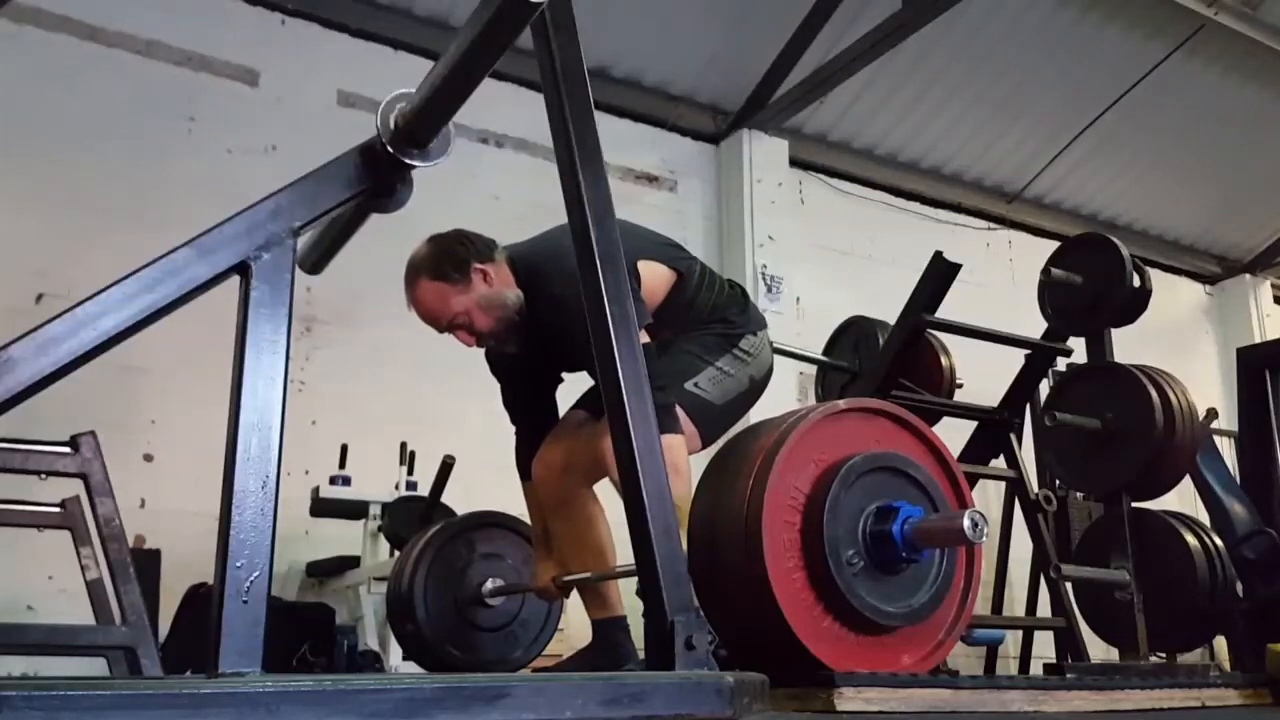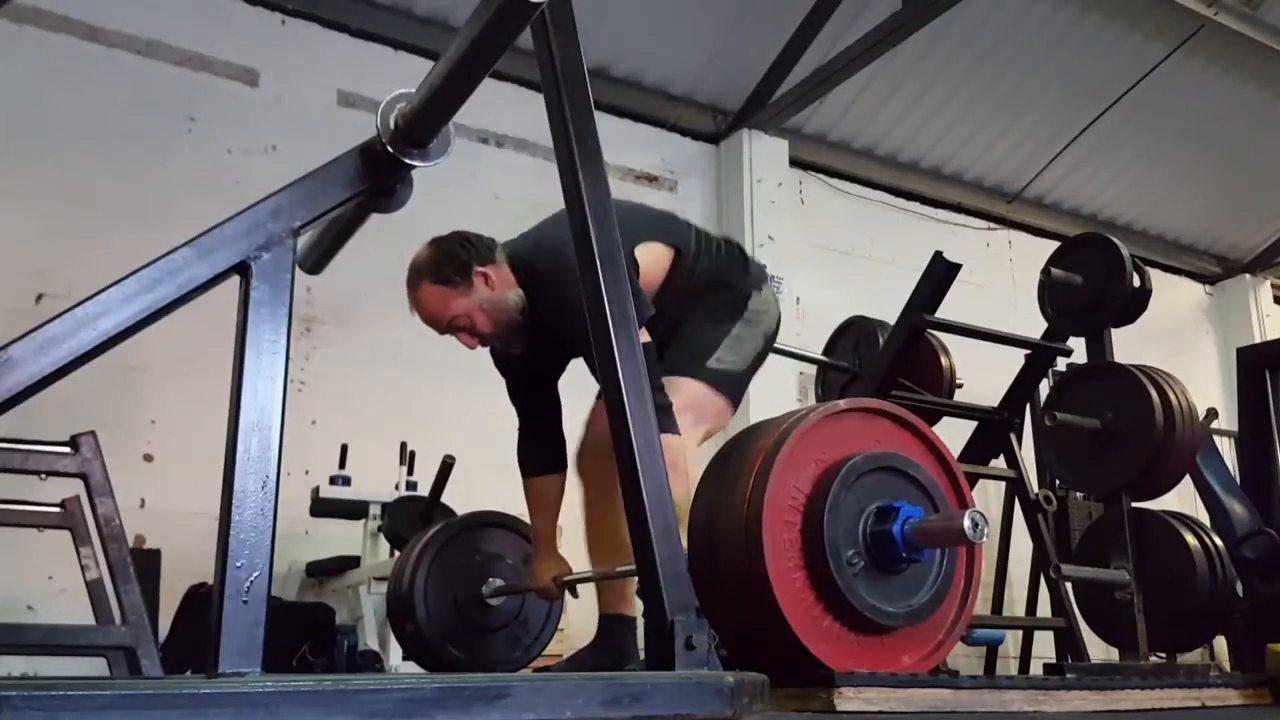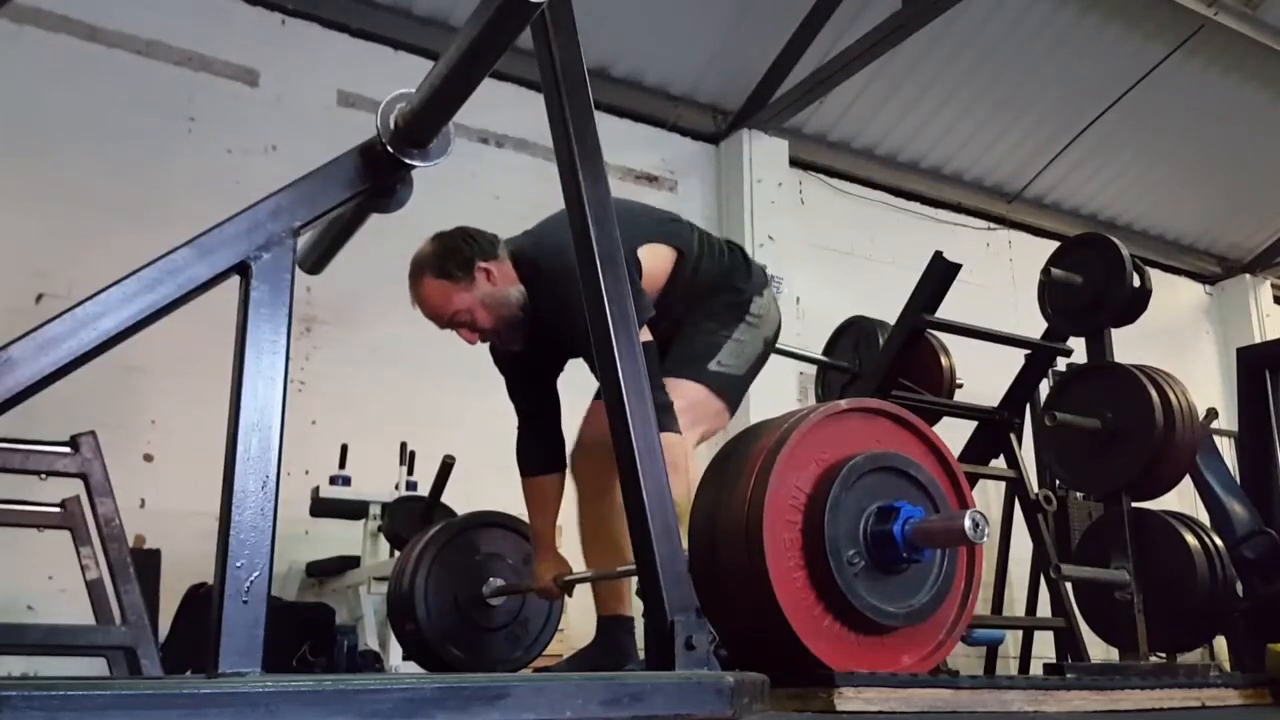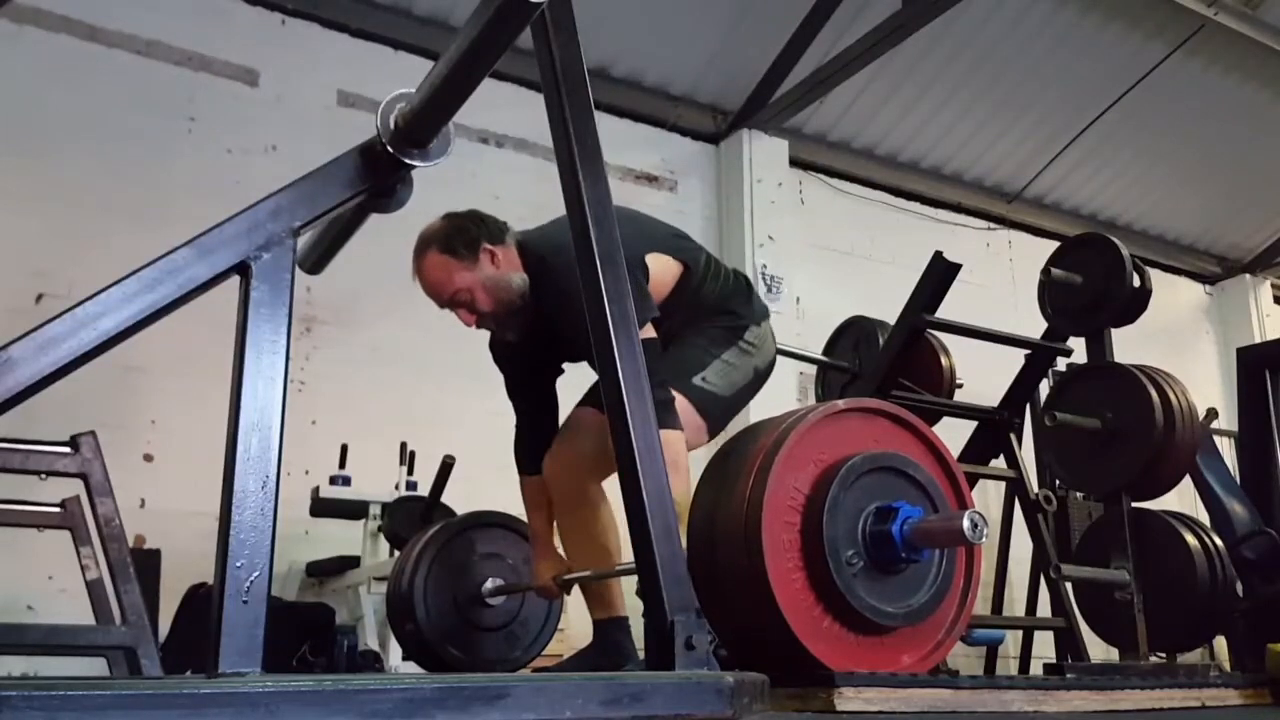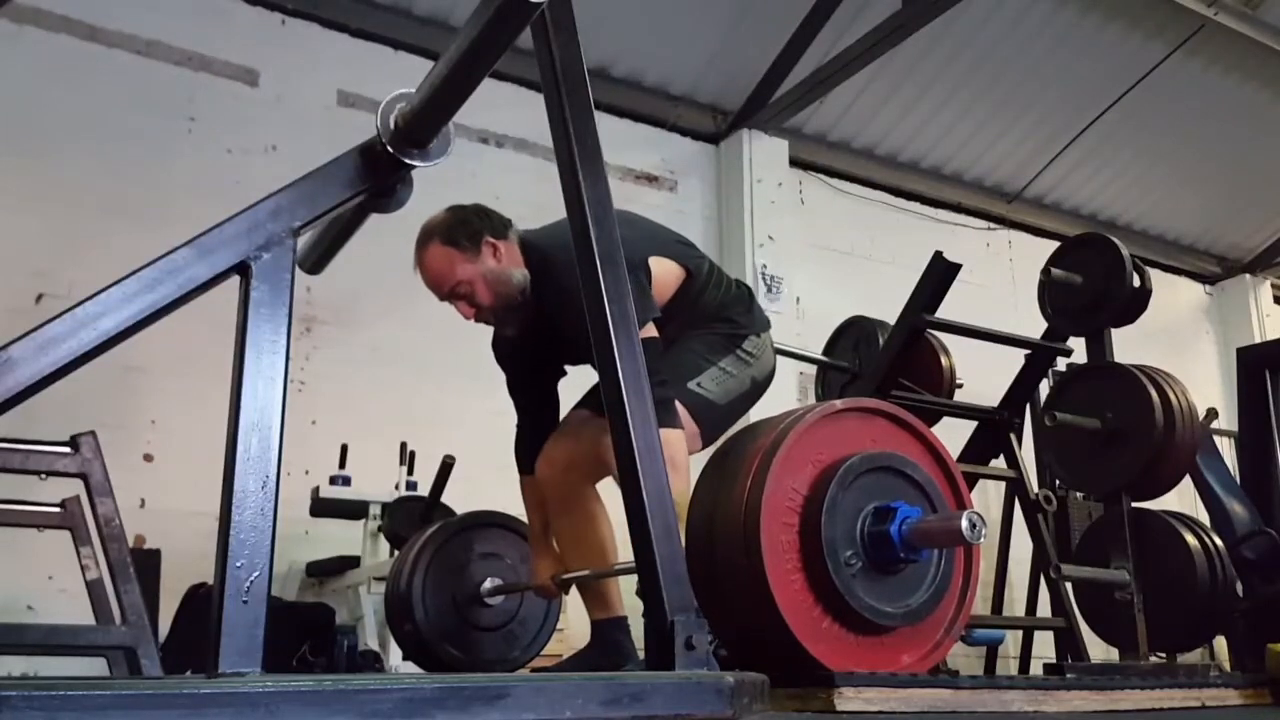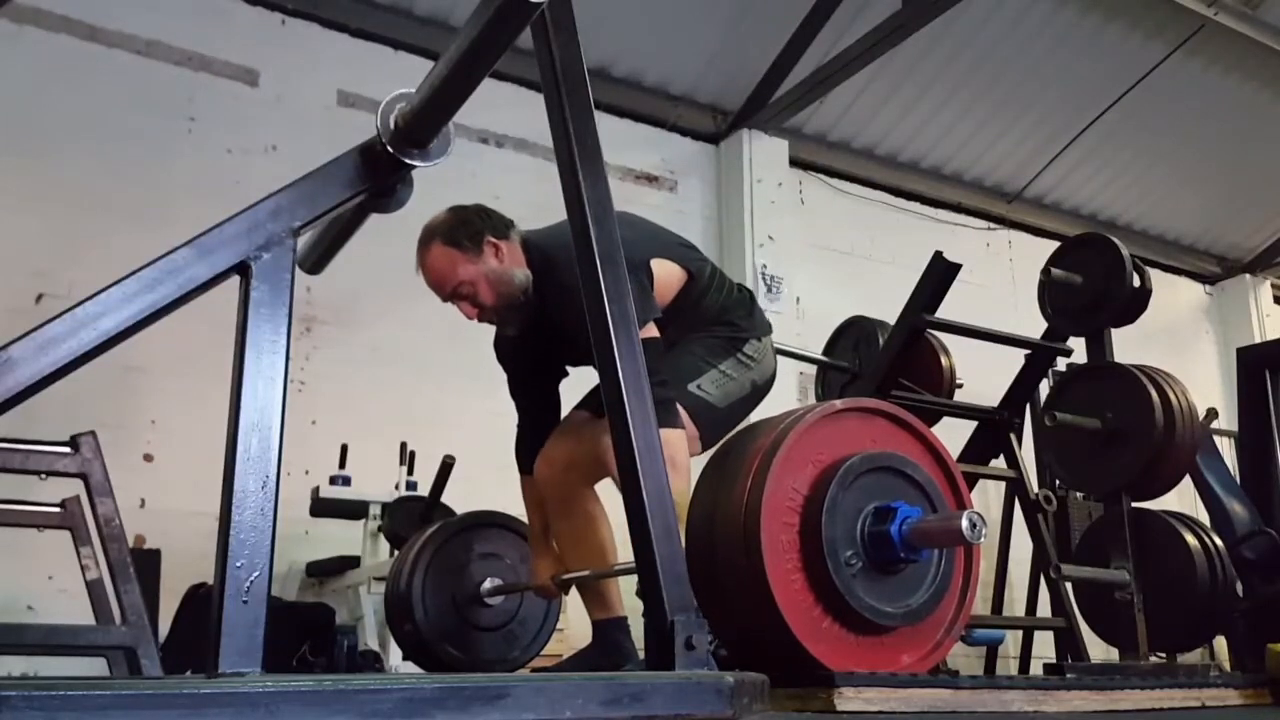
dt=0.2s
person 1, frame 1
left shoulder: (572, 280)
right shoulder: (508, 333)
left elbow: (650, 405)
right elbow: (534, 440)
right wrist: (544, 554)
left hip: (724, 338)
right hip: (662, 350)
right knee: (557, 464)
right ankle: (611, 642)
person 1, frame 2
left shoulder: (570, 274)
right shoulder: (513, 321)
left elbow: (648, 402)
right elbow: (539, 438)
right wrist: (544, 552)
left hip: (729, 300)
right hip: (666, 319)
left knee: (668, 436)
right knee: (599, 457)
right ankle: (617, 640)
person 1, frame 3
left shoulder: (574, 272)
right shoulder: (514, 326)
left elbow: (649, 400)
right elbow: (538, 436)
right wrist: (543, 551)
left hip: (732, 304)
right hip: (667, 323)
right knee: (593, 458)
right ankle: (615, 640)
person 1, frame 4
left shoulder: (579, 269)
right shoulder: (513, 328)
left elbow: (651, 397)
right elbow: (534, 433)
right wrist: (542, 551)
left hip: (728, 330)
right hip: (664, 343)
right knee: (567, 464)
right ankle: (612, 642)
person 1, frame 5
left shoulder: (581, 267)
right shoulder: (515, 328)
left elbow: (652, 397)
right elbow: (535, 433)
right wrist: (541, 550)
left hip: (728, 338)
right hip: (658, 351)
right knee: (559, 465)
right ankle: (611, 642)
person 1, frame 6
left shoulder: (583, 267)
right shoulder: (517, 329)
left elbow: (653, 398)
right elbow: (535, 432)
right wrist: (542, 551)
left hip: (729, 342)
right hip: (656, 356)
right knee: (556, 465)
right ankle: (611, 643)
